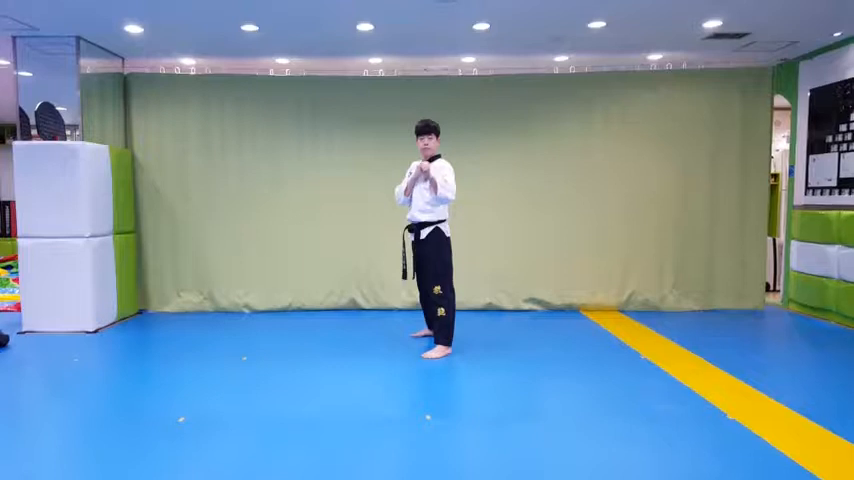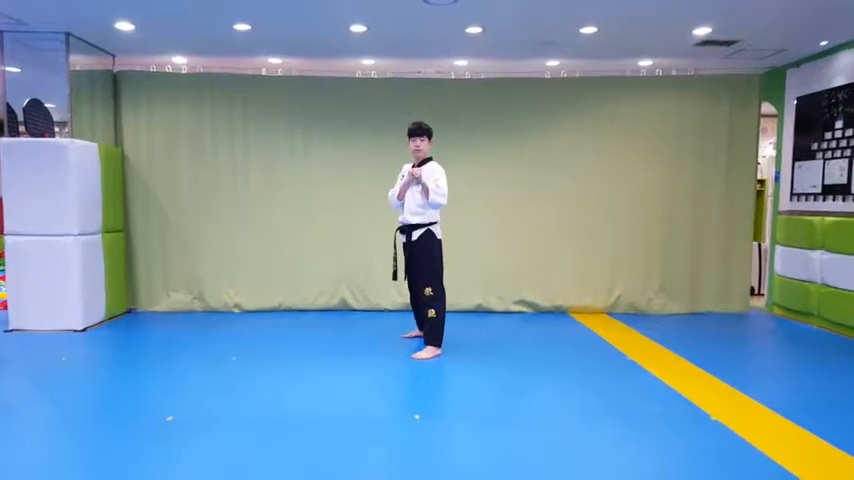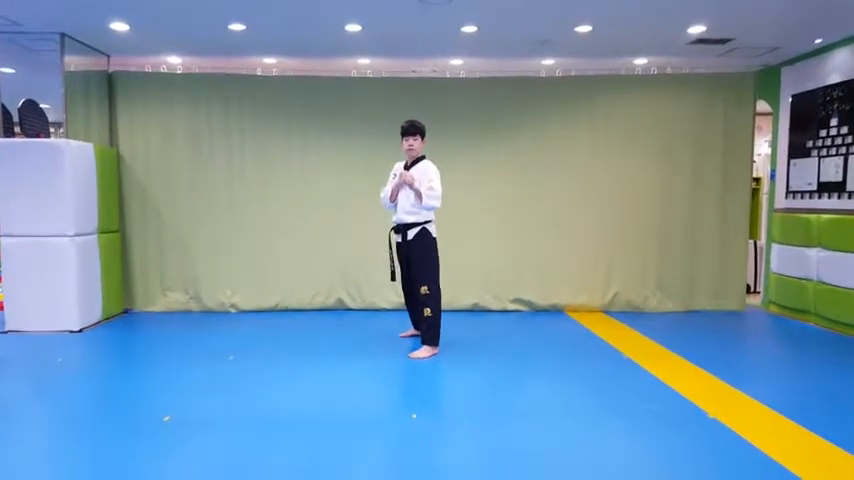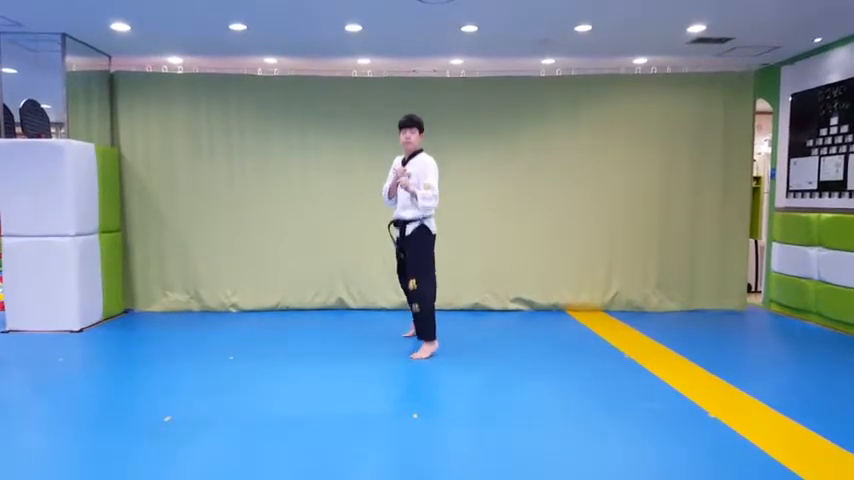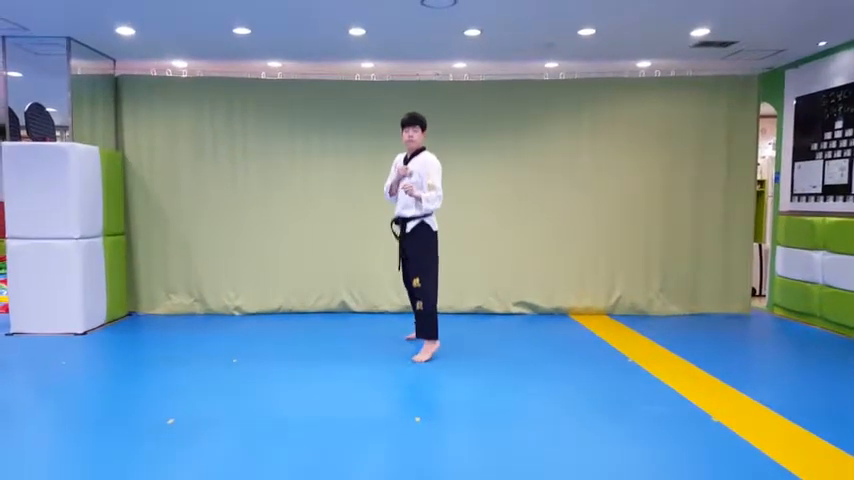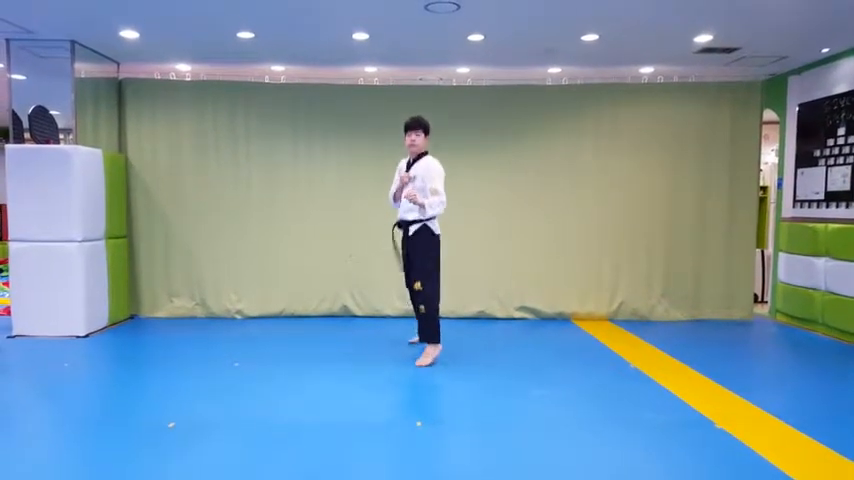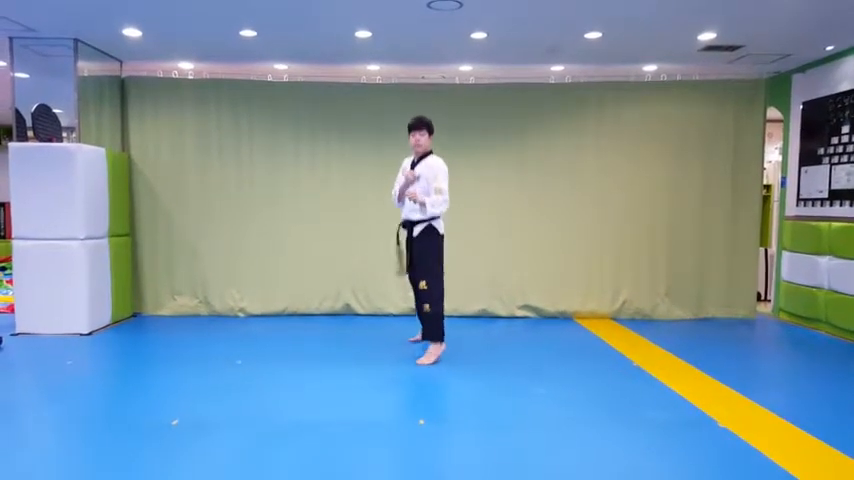
dt=0.7s
person 1, frame 1
left shoulder: (443, 166)
right shoulder: (414, 167)
left elbow: (448, 195)
right elbow: (401, 199)
left wrist: (431, 175)
right wrist: (414, 178)
left hip: (435, 232)
right hip: (418, 233)
left knee: (439, 285)
right knee: (424, 283)
left ankle: (444, 343)
right ankle: (432, 326)
person 1, frame 2
left shoulder: (435, 169)
right shoulder: (406, 170)
left elbow: (439, 200)
right elbow: (394, 202)
left wrist: (422, 181)
right wrist: (407, 183)
left hip: (427, 234)
right hip: (408, 234)
left knee: (430, 286)
right knee: (415, 284)
left ankle: (434, 344)
right ankle: (423, 327)
person 1, frame 3
left shoulder: (428, 168)
right shoulder: (397, 168)
left elbow: (434, 202)
right elbow: (387, 202)
left wrist: (414, 186)
right wrist: (398, 184)
left hip: (421, 233)
right hip: (402, 234)
left knee: (426, 286)
right knee: (409, 284)
left ankle: (431, 344)
right ankle: (418, 326)
person 1, frame 4
left shoulder: (427, 163)
right shoulder: (398, 162)
left elbow: (431, 199)
right elbow: (388, 198)
left wrist: (410, 188)
right wrist: (395, 182)
left hip: (420, 229)
right hip: (403, 228)
left knee: (420, 282)
right knee: (407, 280)
left ankle: (430, 340)
right ankle: (419, 324)
person 1, frame 5
left shoulder: (429, 161)
right shoulder: (399, 160)
left elbow: (436, 199)
right elbow: (390, 196)
left wrist: (416, 194)
right wrist: (396, 179)
left hip: (422, 227)
right hip: (405, 227)
left knee: (423, 281)
right knee: (411, 279)
left ankle: (431, 339)
right ankle: (422, 327)
person 1, frame 6
left shoulder: (431, 165)
right shoulder: (403, 165)
left elbow: (439, 203)
right elbow: (394, 202)
left wrist: (419, 201)
right wrist: (400, 186)
left hip: (425, 232)
right hip: (408, 231)
left knee: (425, 285)
right knee: (414, 284)
left ankle: (433, 345)
right ankle: (426, 332)
person 1, frame 7
left shoulder: (436, 164)
right shoulder: (407, 163)
left elbow: (442, 202)
right elbow: (397, 200)
left wrist: (420, 199)
right wrist: (405, 184)
left hip: (429, 230)
right hip: (412, 230)
left knee: (430, 283)
right knee: (417, 281)
left ankle: (436, 342)
right ankle: (427, 329)
